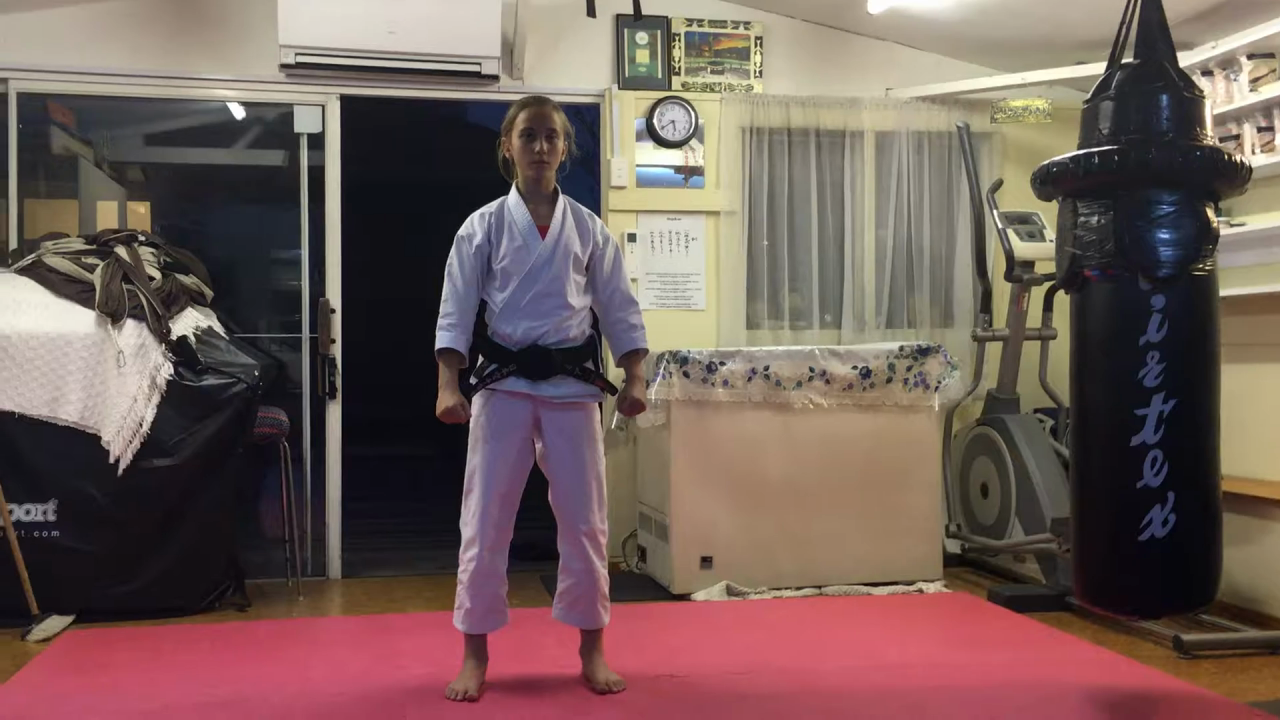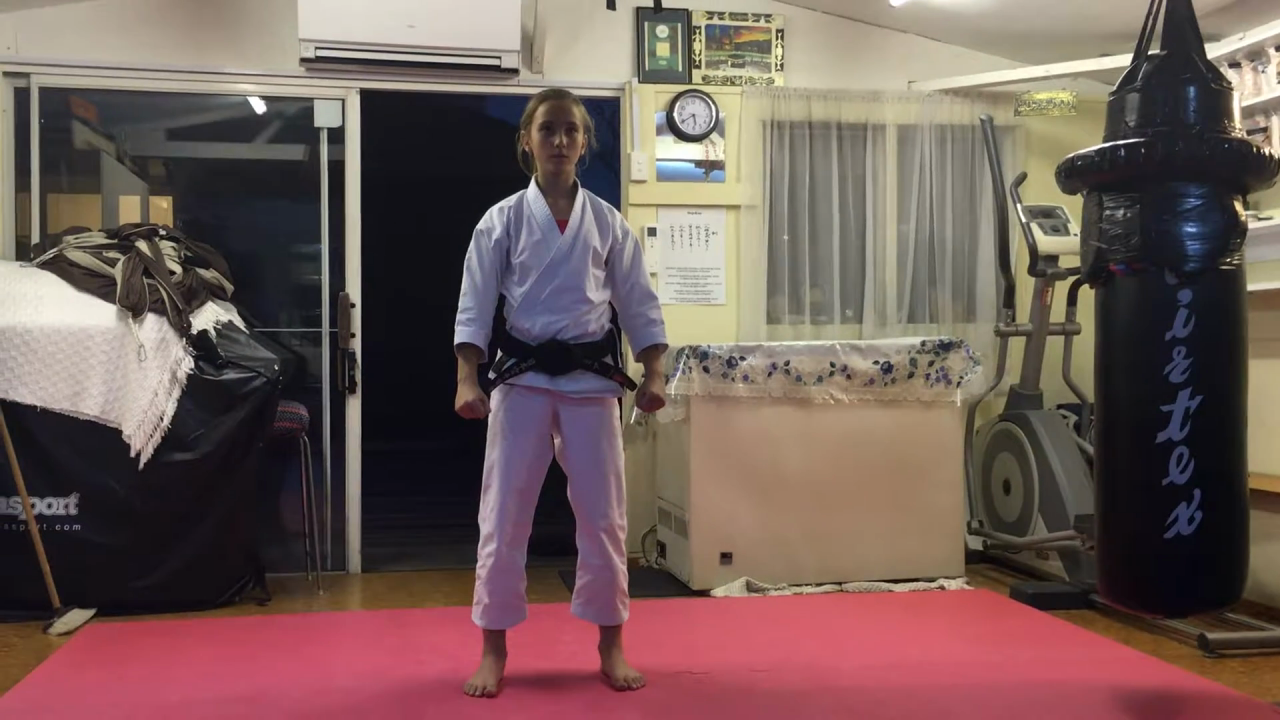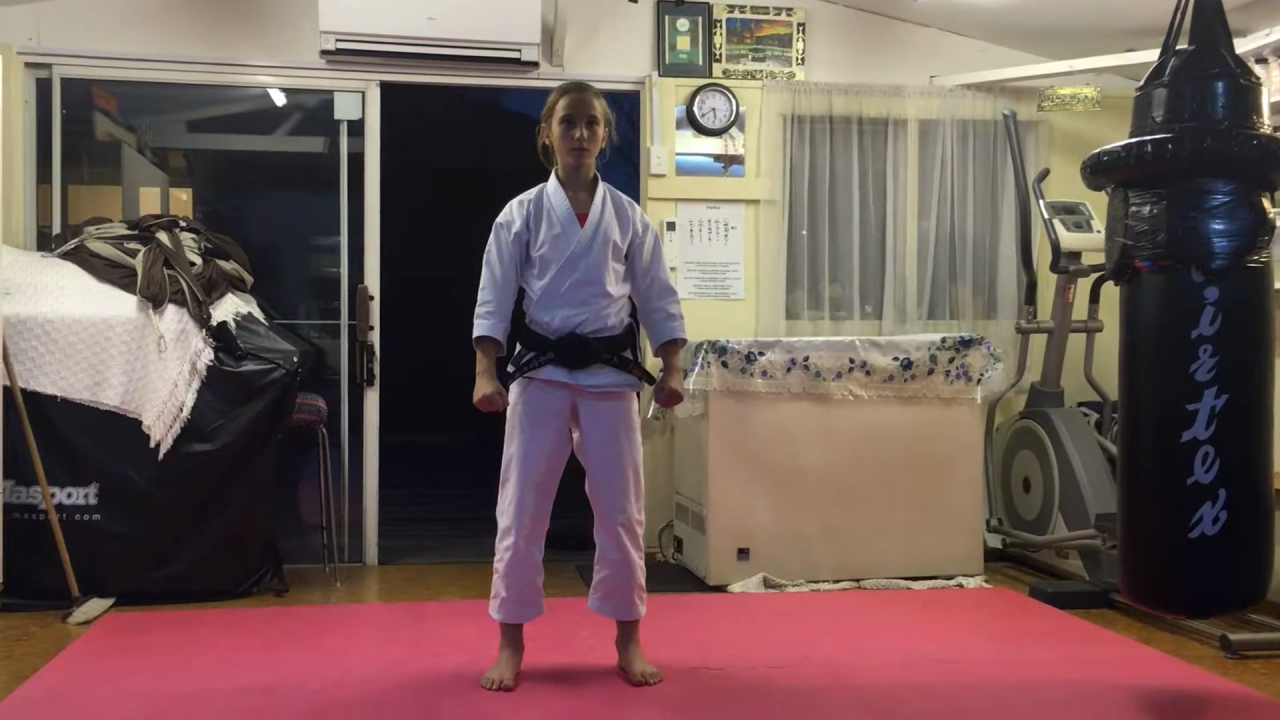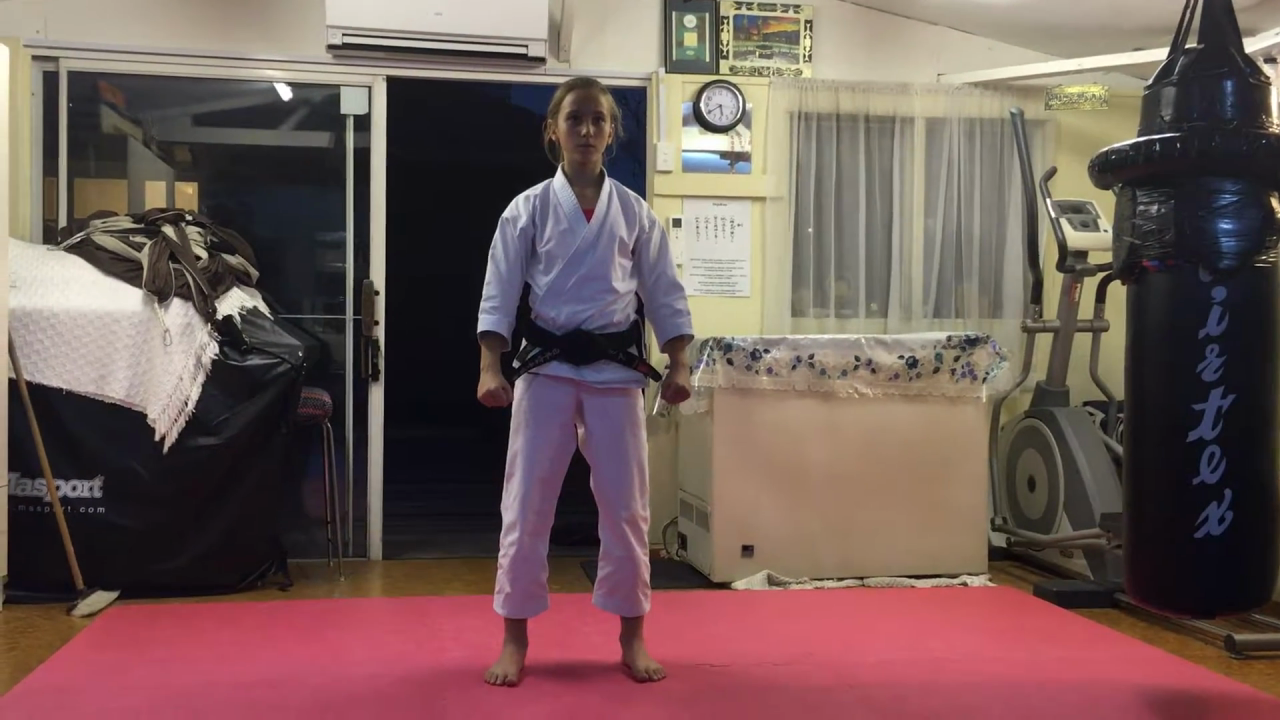
dt=0.4s
person 1, frame 1
left shoulder: (588, 228)
right shoulder: (484, 226)
left elbow: (619, 307)
right elbow: (456, 309)
left wrist: (634, 378)
right wrist: (448, 384)
left hip: (572, 385)
right hip: (503, 384)
left knee: (584, 518)
right knee: (486, 518)
left ankle: (592, 648)
right ankle: (474, 653)
person 1, frame 2
left shoulder: (608, 222)
right shoulder: (502, 220)
left elbow: (638, 301)
right elbow: (475, 303)
left wrist: (653, 373)
right wrist: (467, 379)
left hip: (591, 380)
right hip: (522, 378)
left knee: (603, 514)
right knee: (504, 514)
left ankle: (611, 643)
right ankle: (493, 648)
person 1, frame 3
left shoulder: (627, 216)
right shoulder: (522, 213)
left elbow: (657, 296)
right elbow: (494, 297)
left wrist: (672, 368)
right wrist: (485, 373)
left hip: (610, 373)
right hip: (541, 371)
left knee: (621, 508)
right knee: (522, 506)
left ankle: (628, 638)
right ankle: (510, 641)
person 1, frame 4
left shoulder: (634, 212)
right shoulder: (529, 208)
left elbow: (664, 292)
right elbow: (500, 292)
left wrist: (678, 365)
right wrist: (490, 367)
left hip: (615, 369)
right hip: (546, 367)
left knee: (625, 504)
right knee: (527, 503)
left ankle: (632, 635)
right ankle: (514, 637)
